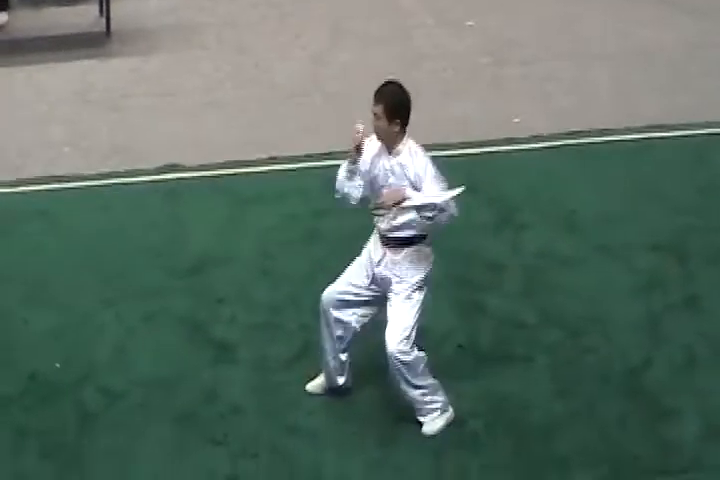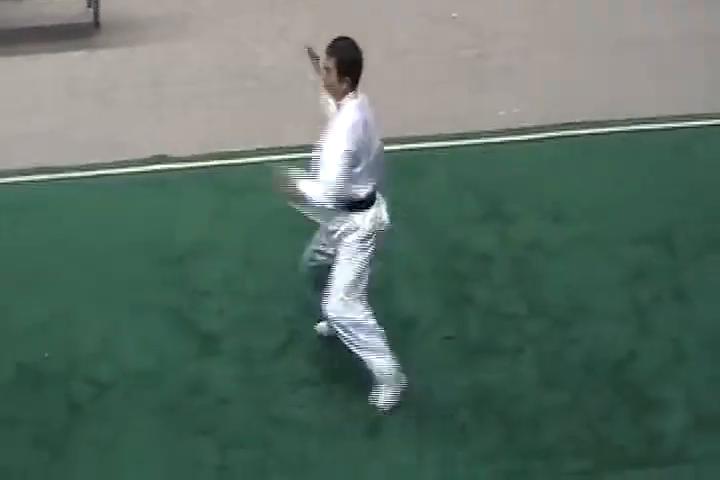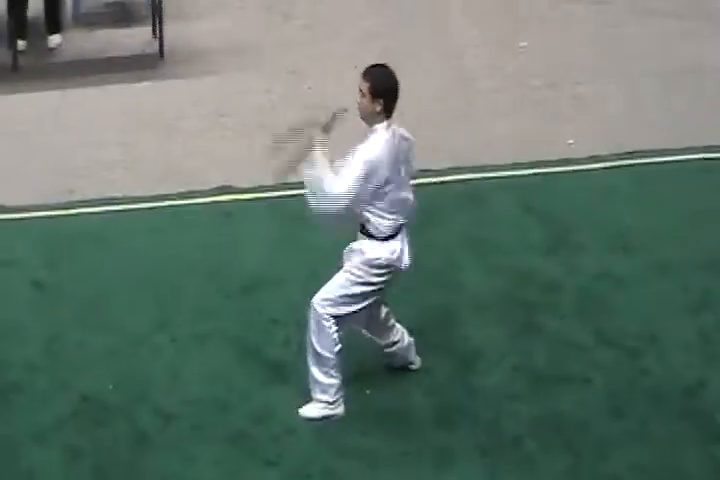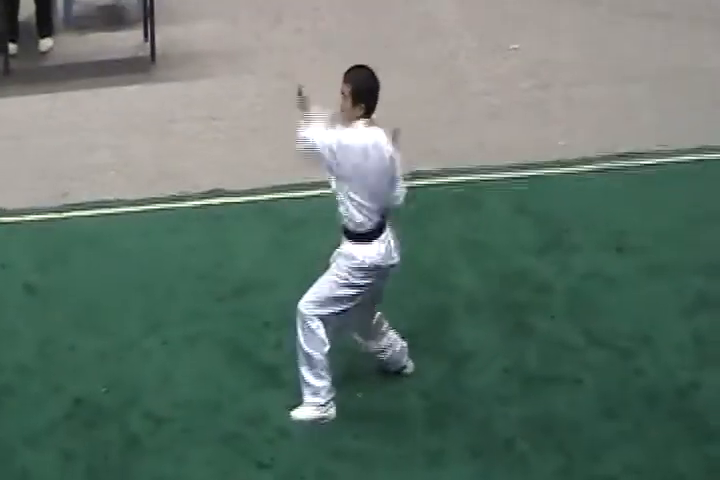
dt=0.4s
person 1, frame 1
left shoulder: (418, 161)
right shoulder: (374, 149)
left elbow: (446, 208)
right elbow: (349, 195)
left wrist: (405, 199)
right wrist: (354, 159)
left hip: (409, 258)
right hip: (378, 249)
left knee: (398, 347)
right knee: (334, 301)
left ankle: (436, 408)
right ankle: (335, 375)
person 1, frame 2
left shoulder: (347, 125)
right shoulder: (354, 104)
left elbow: (326, 192)
left wrist: (295, 186)
left hip: (357, 219)
right hip: (343, 210)
left knee: (343, 303)
right knee: (317, 259)
left ankle: (389, 376)
right ankle: (337, 327)
person 1, frame 3
left shoulder: (374, 151)
right shoulder: (400, 137)
left elbow: (331, 201)
left wrist: (317, 161)
left hip: (378, 251)
right hip: (389, 241)
left knee: (324, 310)
right knee: (367, 308)
left ankle: (328, 399)
right ankle: (404, 352)
person 1, frame 4
left shoulder: (346, 142)
right shoulder: (382, 141)
left elbow: (309, 136)
right elbow: (397, 195)
left wrist: (312, 115)
left hip: (361, 252)
right hip: (377, 243)
left knee: (311, 312)
right knee: (361, 314)
left ankle: (319, 402)
right ankle: (397, 357)
